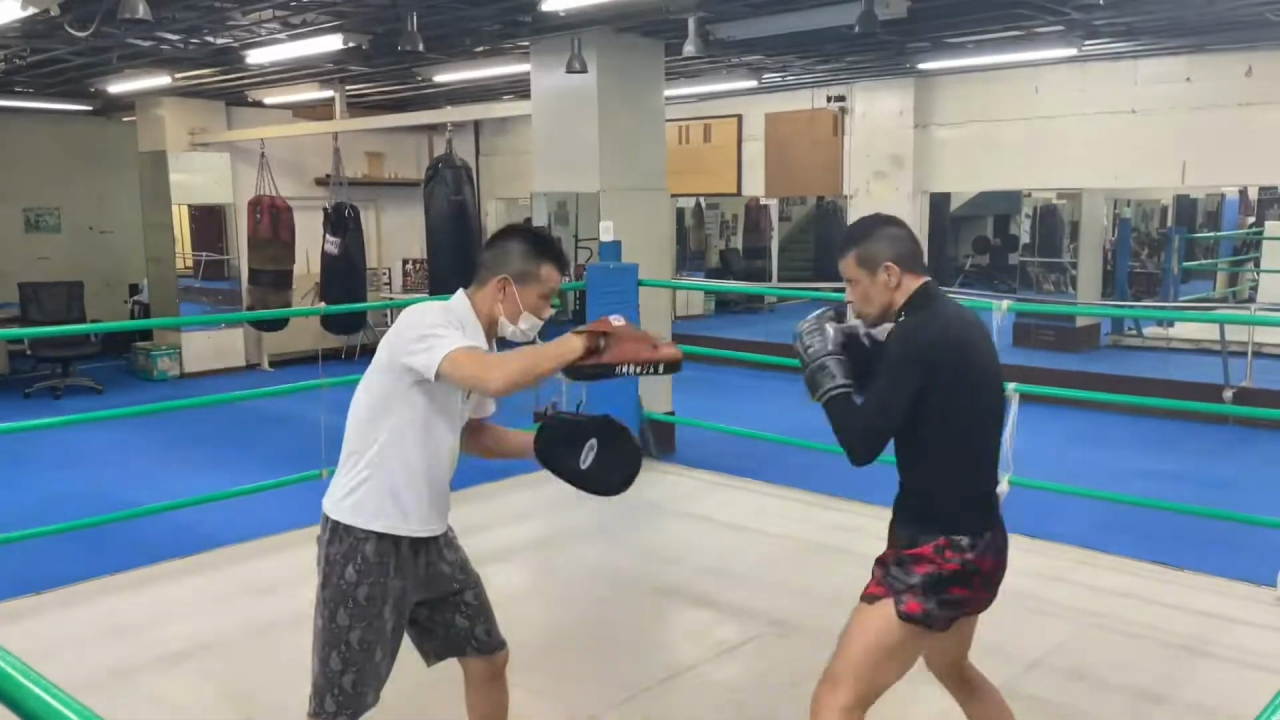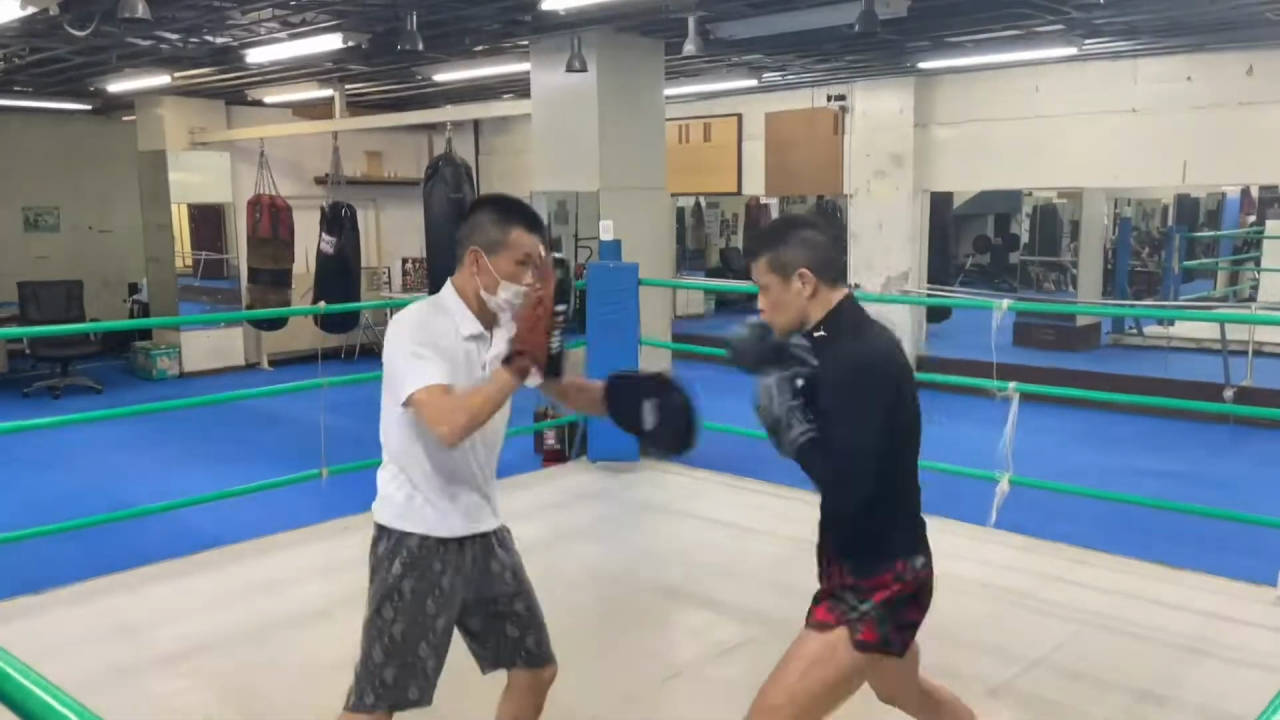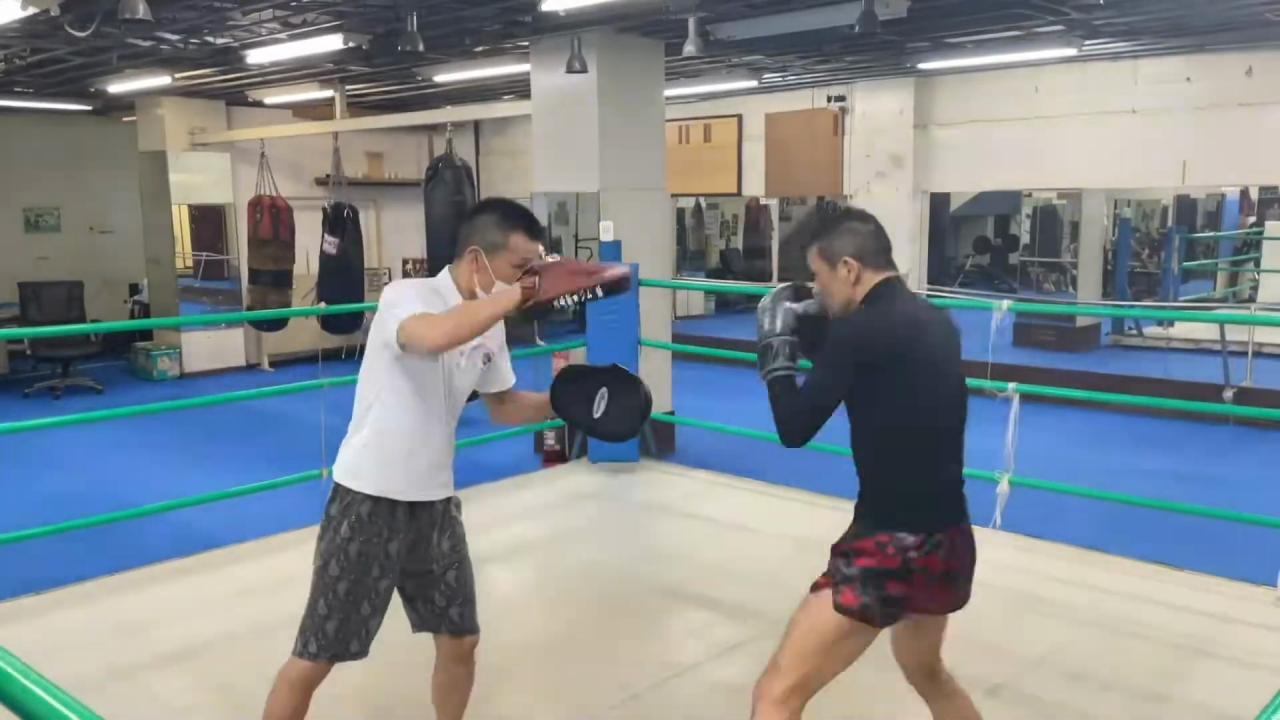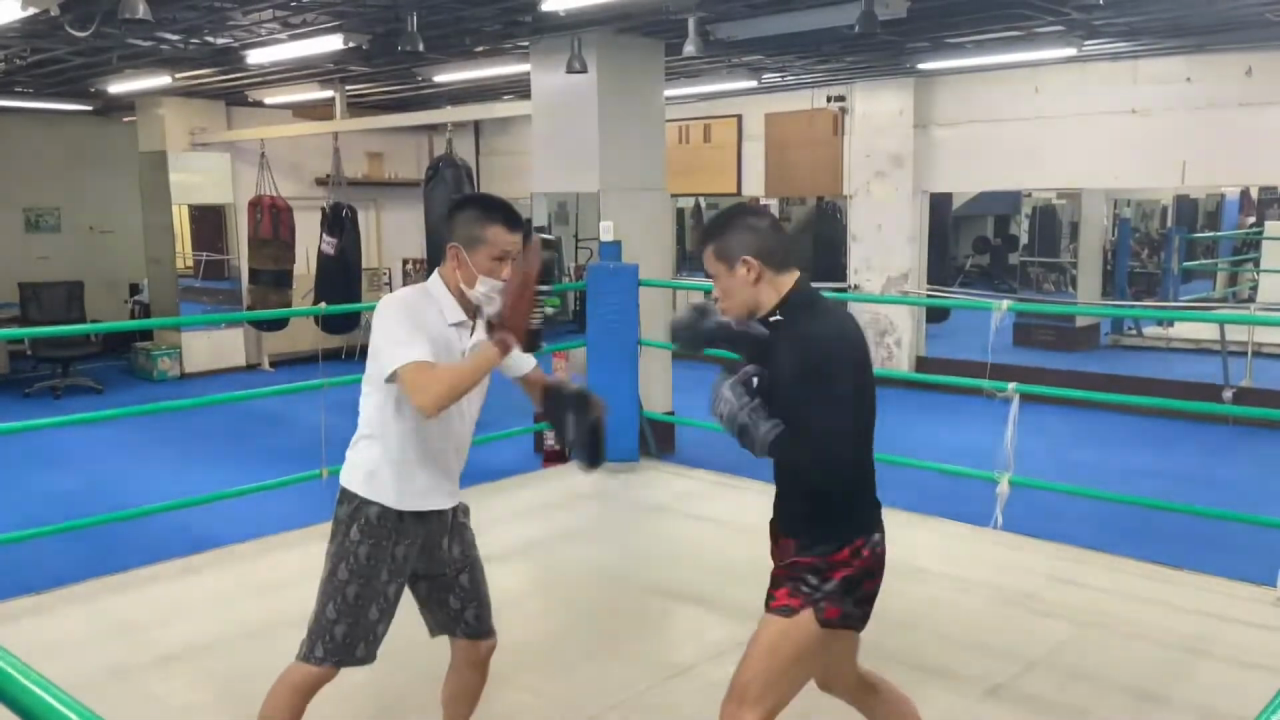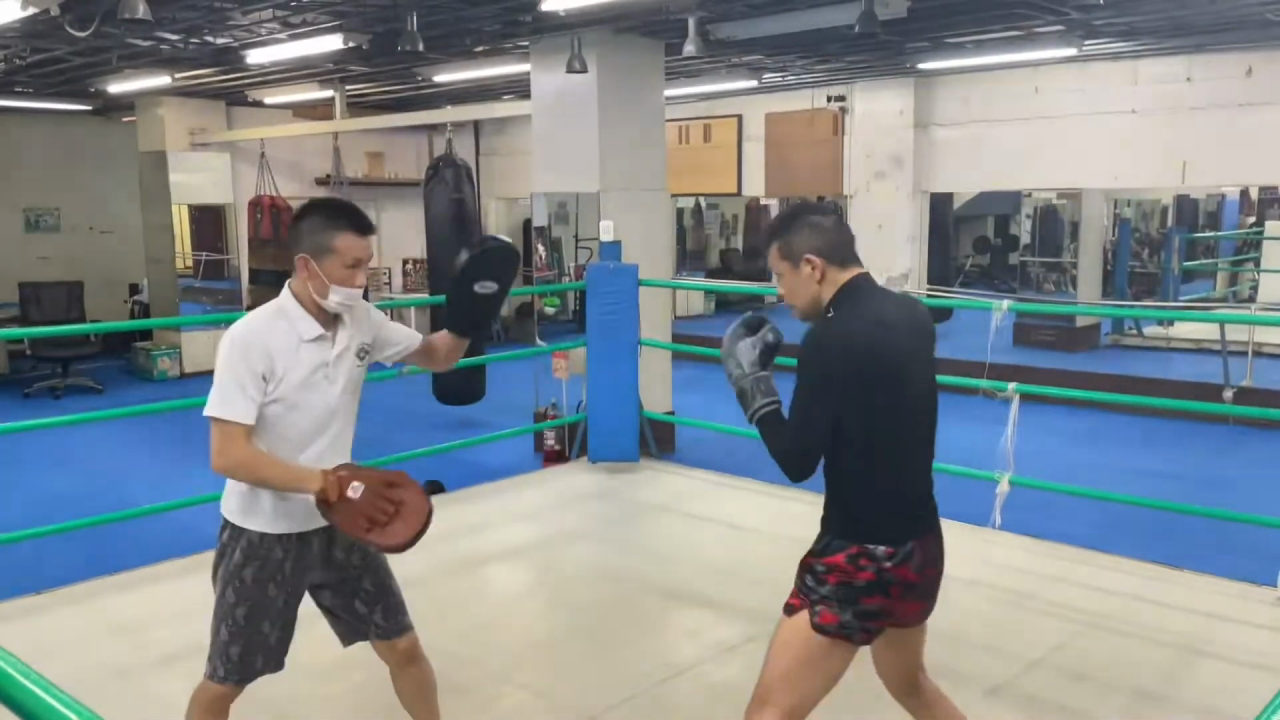
dt=0.5s
person 1, frame 1
left shoulder: (481, 344)
right shoulder: (425, 323)
right elbow: (495, 378)
right wrist: (583, 342)
left hip: (426, 532)
right hip: (364, 536)
left knee: (488, 659)
person 1, frame 2
left shoulder: (511, 328)
right shoulder: (414, 327)
left elbow: (565, 390)
right elbow: (448, 425)
right wrist: (520, 362)
left hip: (482, 532)
right hip: (416, 539)
left knee: (536, 669)
person 1, frame 3
left shoulder: (484, 324)
right shoulder: (409, 297)
left elbow: (503, 407)
right elbow: (432, 338)
right wrist: (525, 293)
left hip: (433, 502)
right hip: (368, 501)
left knee: (460, 640)
right knee: (315, 659)
person 1, frame 4
left shoulder: (493, 318)
right shoulder: (400, 311)
left elbow: (535, 385)
right elbow: (427, 399)
left wrist: (564, 403)
right wrist: (501, 341)
left hip: (442, 509)
right hip: (380, 508)
left knee: (477, 645)
right knee: (321, 662)
person 1, frame 5
left shoulder: (361, 321)
right shoulder: (249, 339)
left elbow: (434, 355)
right elbow: (227, 456)
left wrist: (463, 325)
right wrist: (322, 482)
left hip: (337, 527)
right hip: (262, 535)
left knee: (402, 648)
person 2, frame 1
left shoulder: (919, 334)
right shoulder: (954, 323)
left elbow: (862, 445)
left wrist: (825, 366)
right wrist: (867, 356)
left hip: (937, 549)
right hip: (973, 541)
right knee: (953, 669)
person 2, frame 2
left shoulder: (858, 358)
right shoulder: (844, 341)
left elbow: (856, 487)
left wrist: (789, 425)
left hip: (877, 572)
right hip: (880, 559)
person 2, frame 3
left shoulder: (862, 330)
right shoulder: (928, 323)
left elbow: (794, 430)
left wrist: (777, 345)
left hip: (892, 544)
right knee: (925, 672)
person 2, frame 4
right shoulder: (793, 323)
left elbow: (829, 470)
left wrist: (745, 419)
right wrist: (728, 329)
left hip: (832, 549)
right hip: (812, 532)
right knee: (839, 676)
person 2, frame 5
left shoulder: (834, 339)
right shoulder: (908, 313)
left elbow: (796, 459)
left wrist: (749, 375)
left hip: (857, 555)
right hip: (916, 543)
